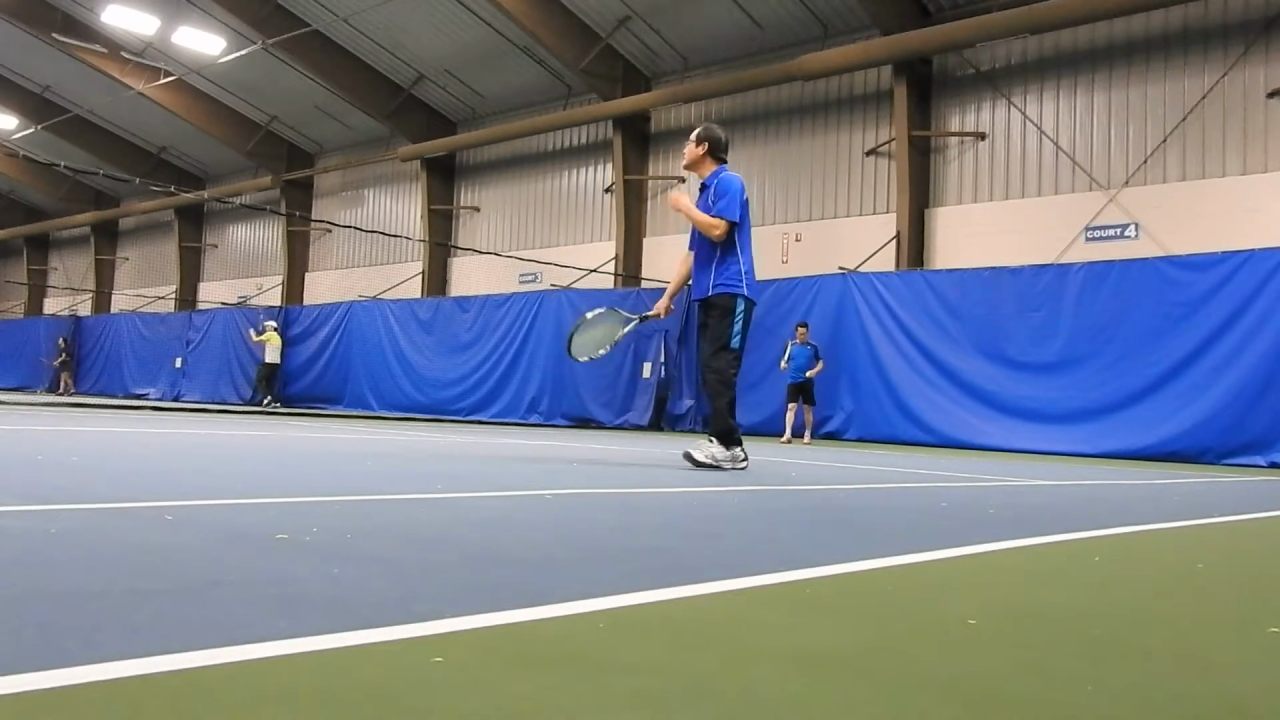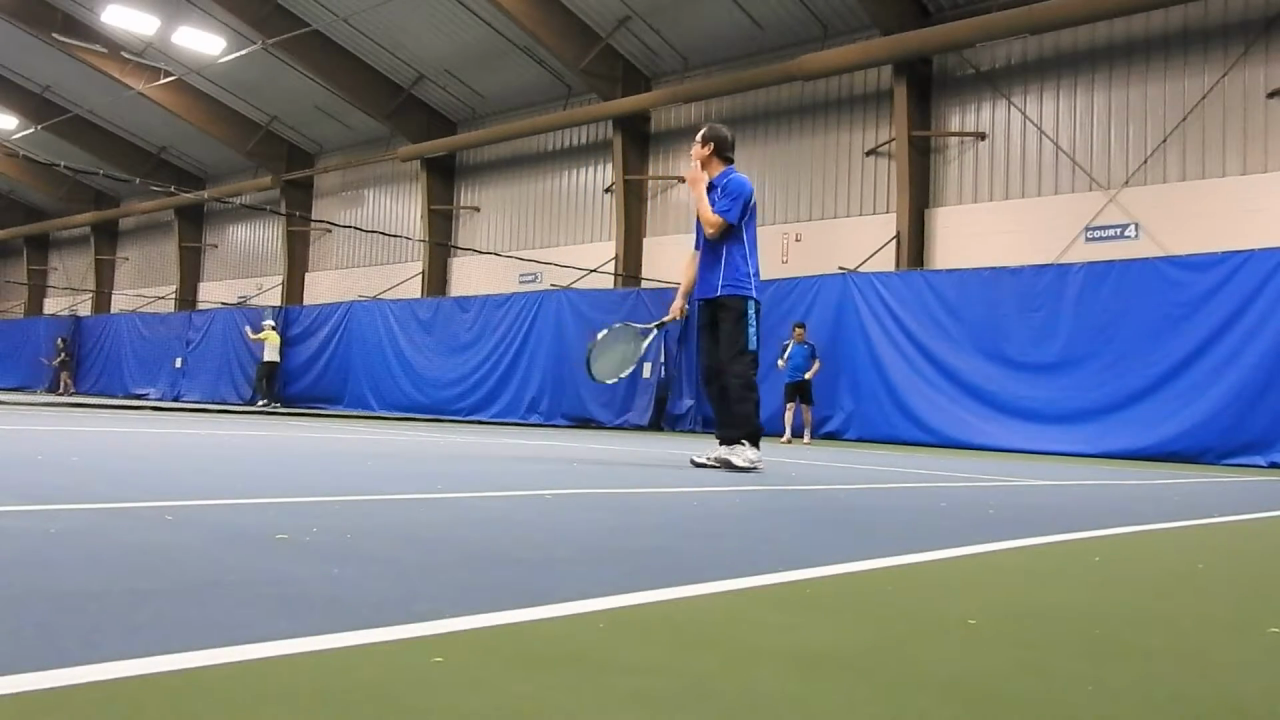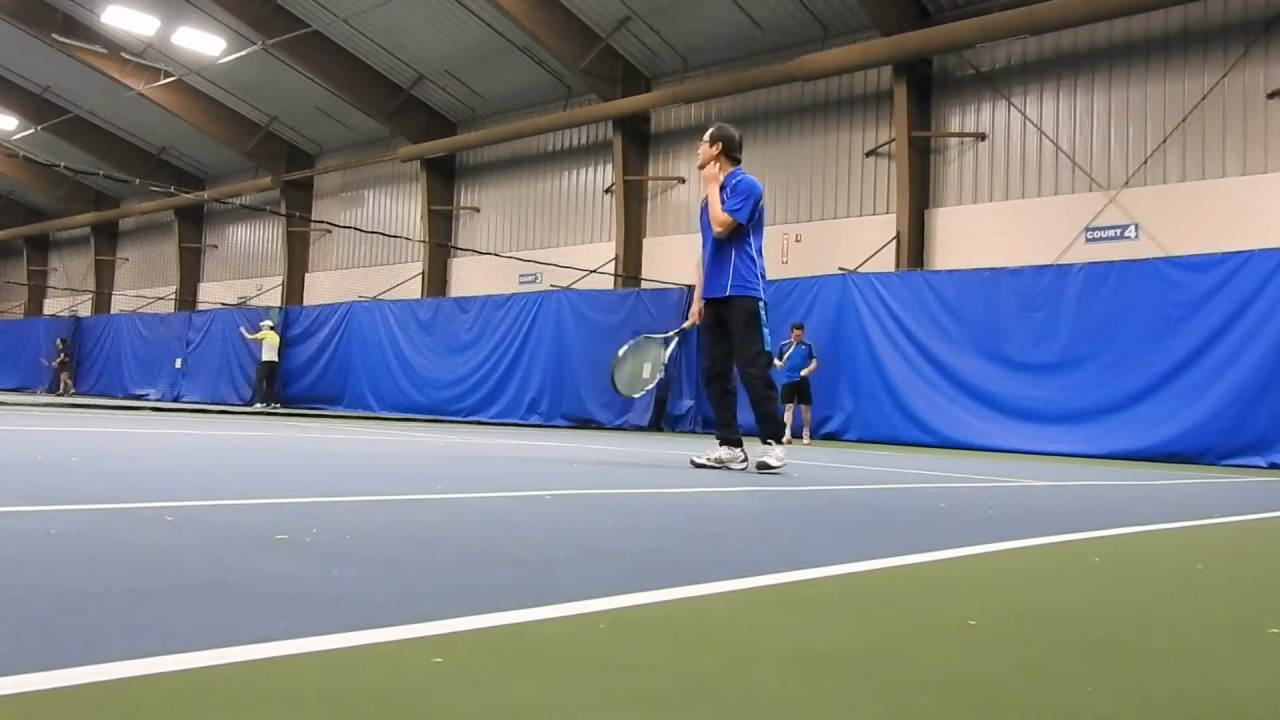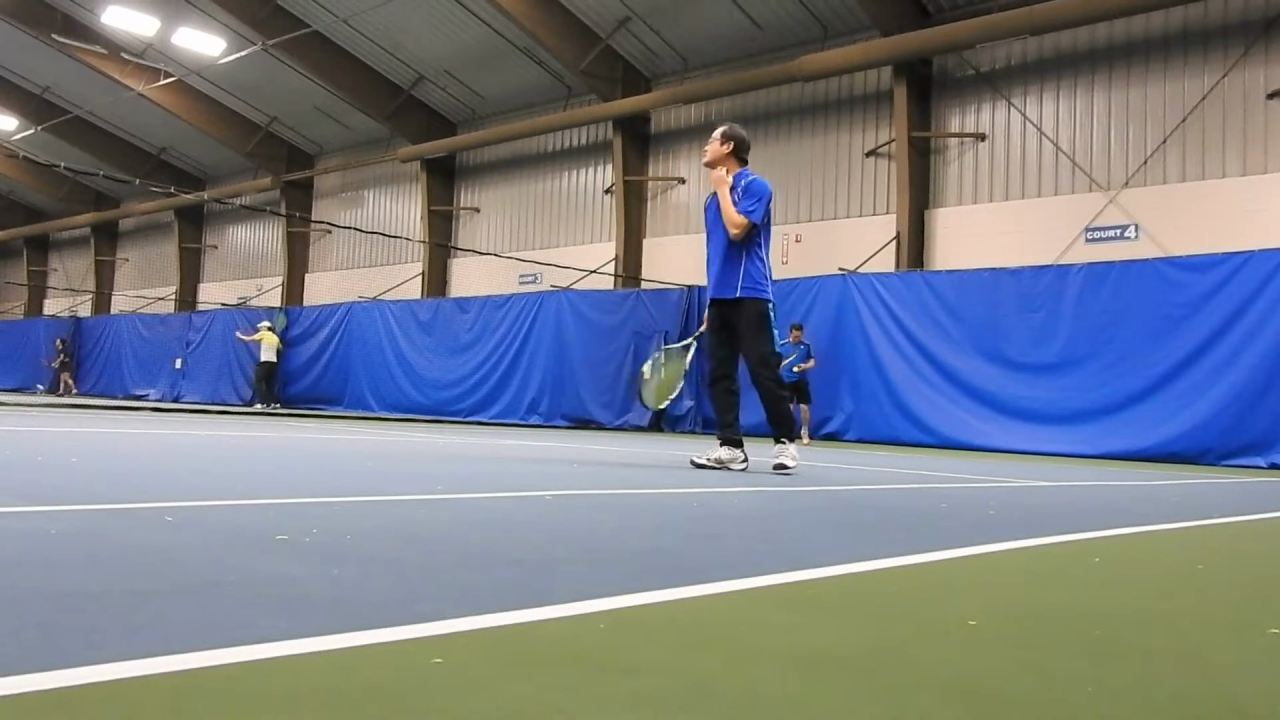
dt=0.1s
person 1, frame 1
left shoulder: (729, 183)
right shoulder: (703, 192)
left elbow: (718, 230)
right elbow: (693, 253)
left wrist: (685, 208)
right wrist: (668, 295)
left hip: (730, 292)
right hip: (706, 294)
left knee: (720, 366)
right knee: (709, 369)
left ankle: (722, 442)
right ankle: (727, 447)
person 1, frame 2
left shoulder: (737, 184)
right shoulder: (708, 191)
left elbow: (712, 227)
left wrist: (697, 188)
right wrist: (681, 296)
left hip: (737, 293)
right hip: (710, 296)
left knee: (738, 369)
right knee: (713, 371)
left ankle: (748, 444)
right ankle: (728, 444)
person 1, frame 3
left shoulder: (746, 185)
right shoulder: (712, 193)
left elbow: (721, 227)
left wrist: (712, 187)
right wrist: (697, 299)
left hip: (743, 294)
right hip: (714, 296)
left knee: (754, 369)
right knee: (715, 373)
left ankle: (772, 442)
right ankle: (729, 446)
person 1, frame 4
left shoulder: (756, 186)
right shoulder: (712, 198)
left elbow: (736, 229)
left wrist: (722, 189)
right wrist: (708, 301)
left hip: (751, 295)
right hip: (720, 298)
left knee: (764, 371)
right knee: (719, 374)
left ankle: (784, 441)
right ankle: (730, 447)
